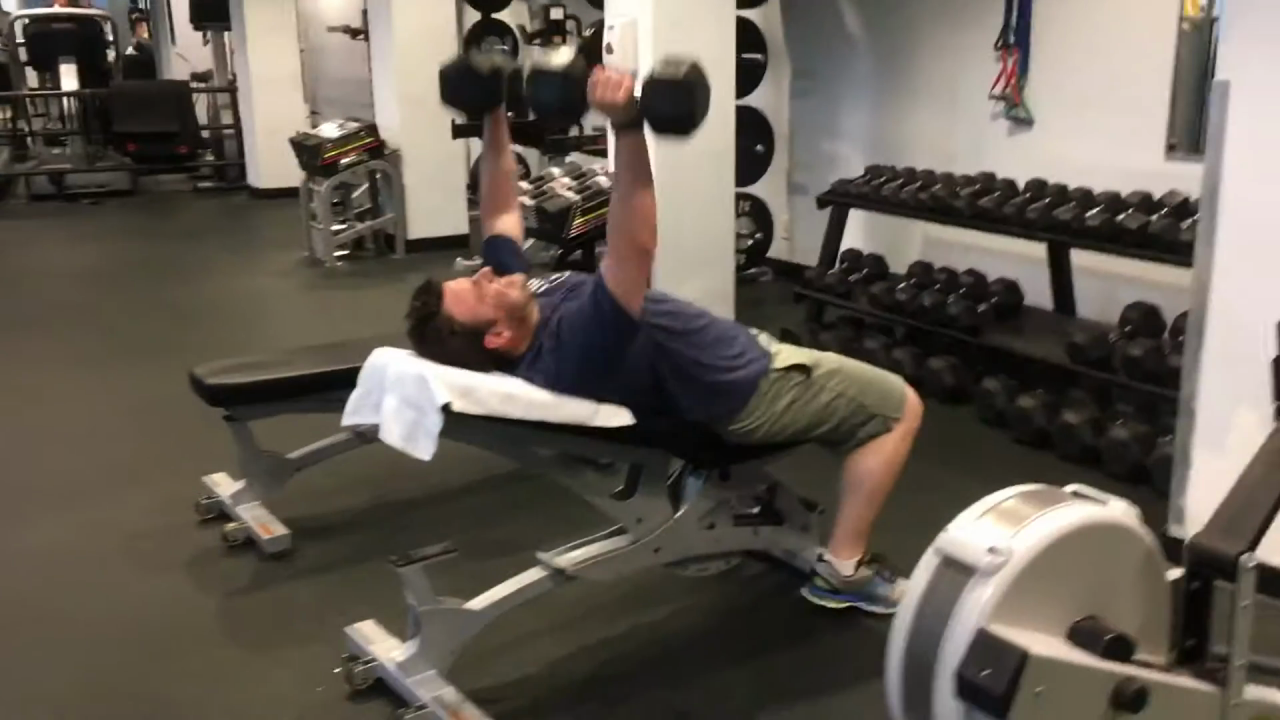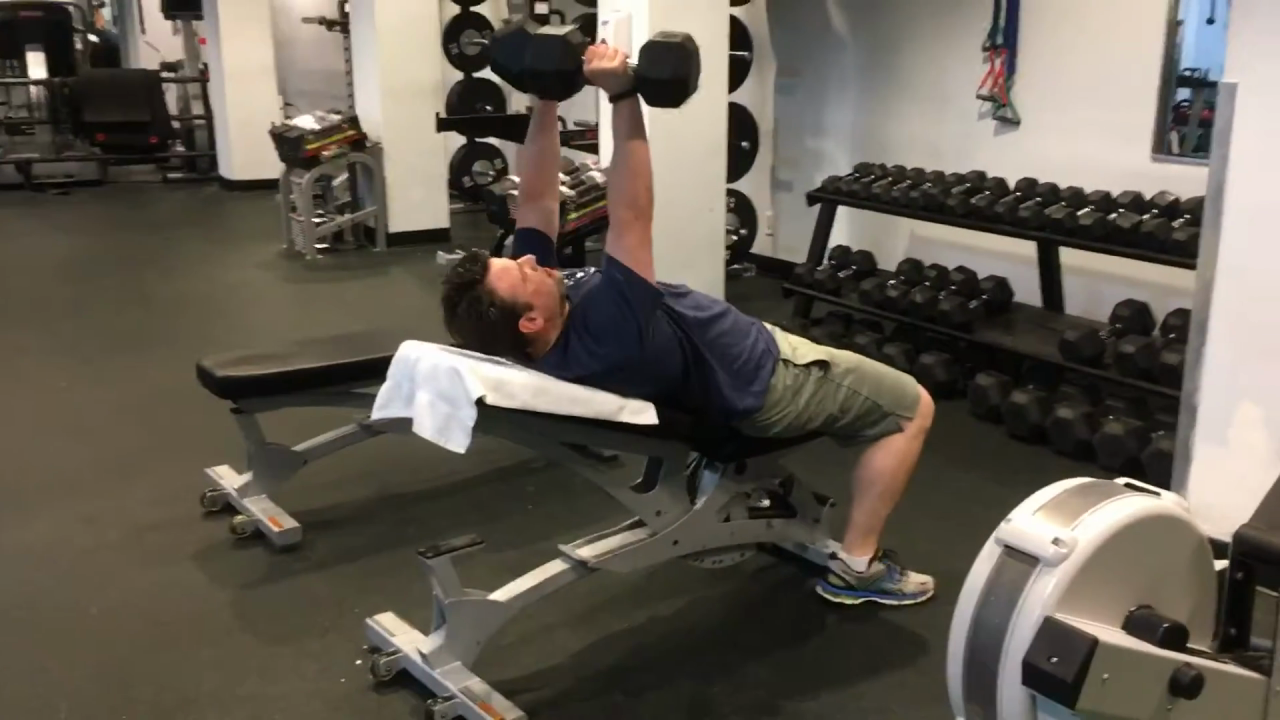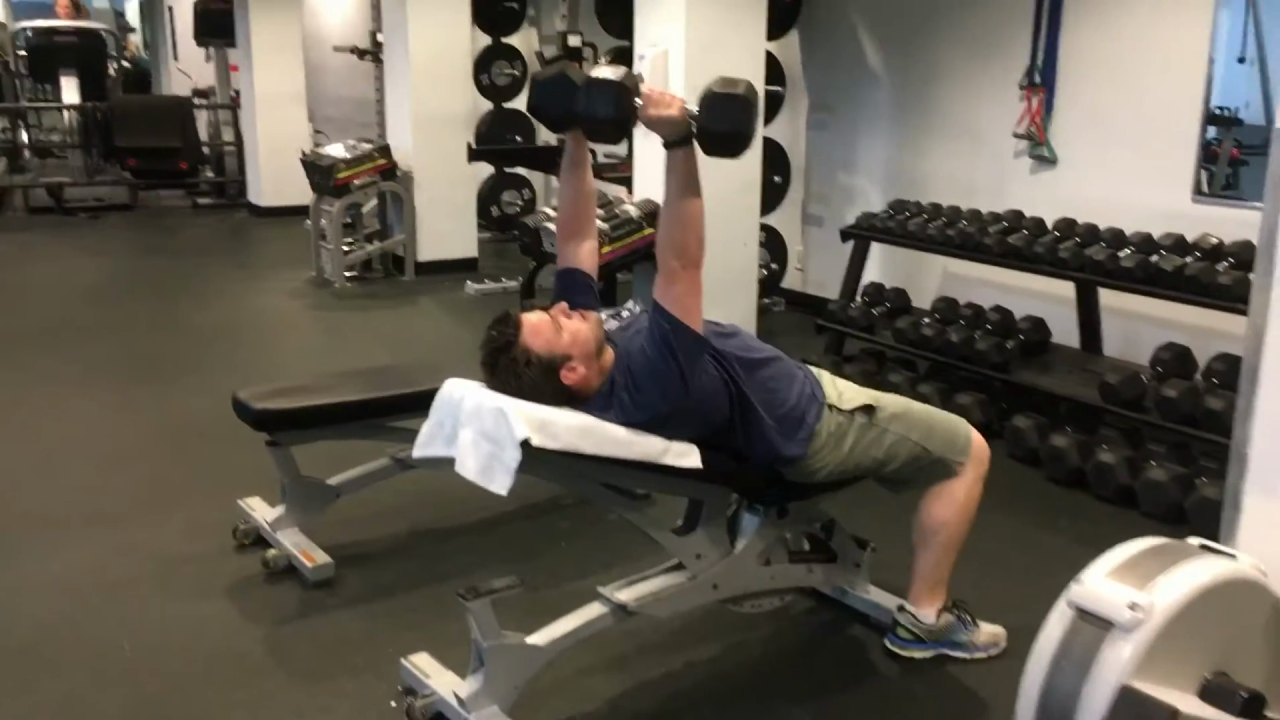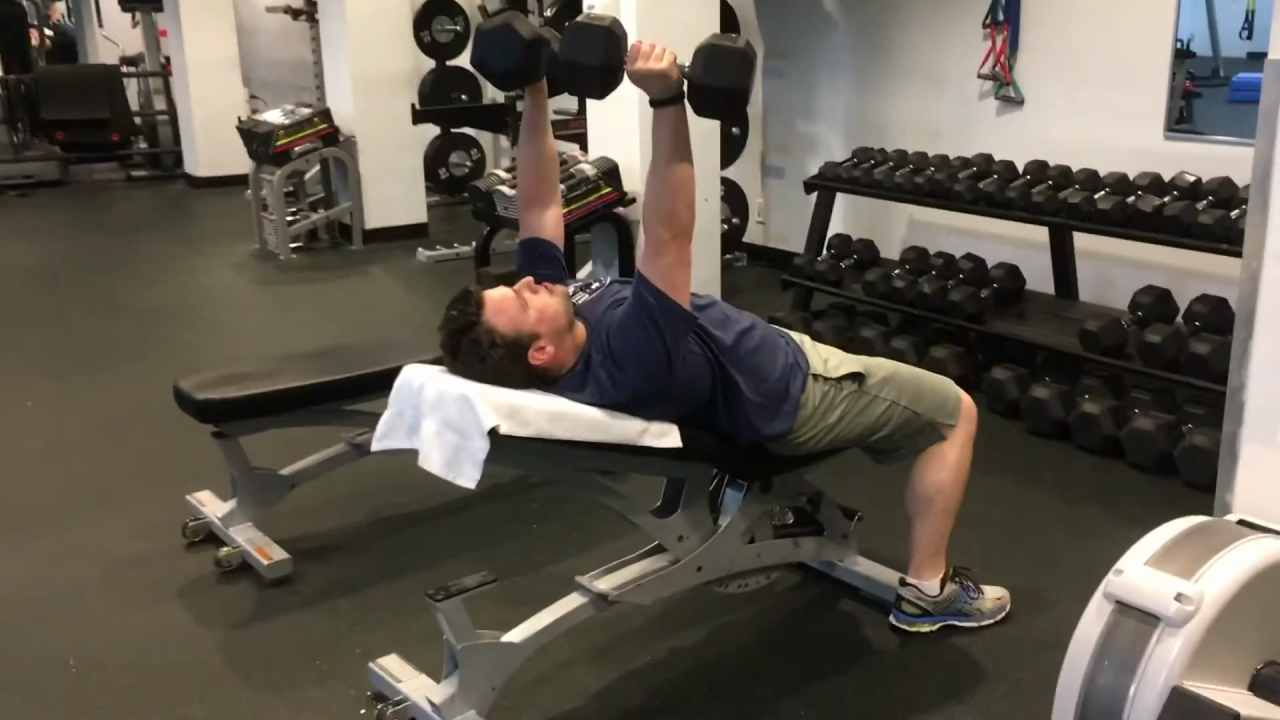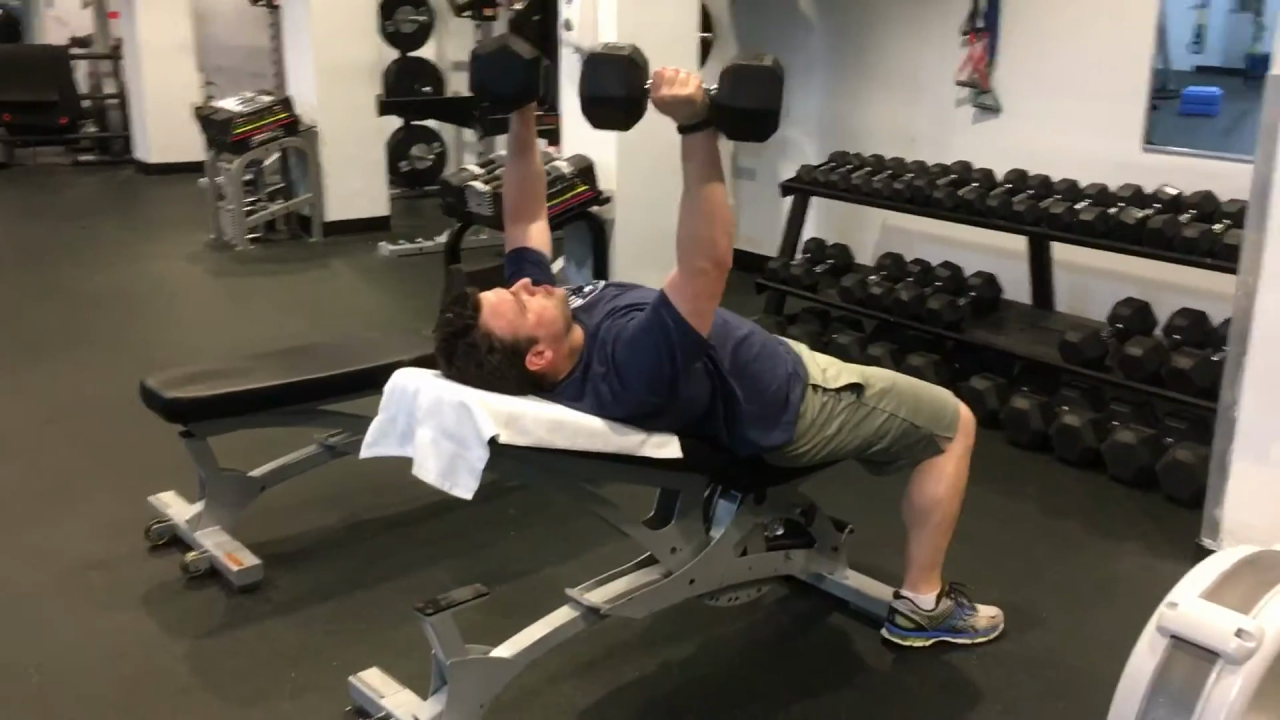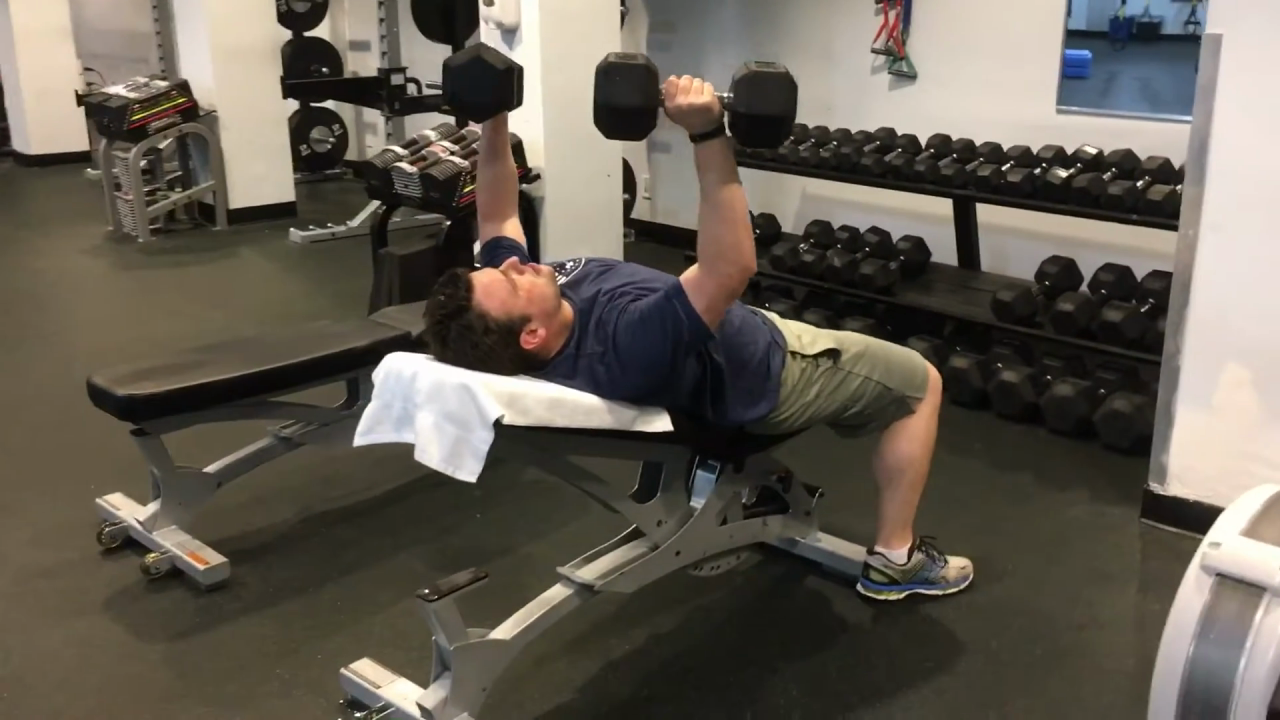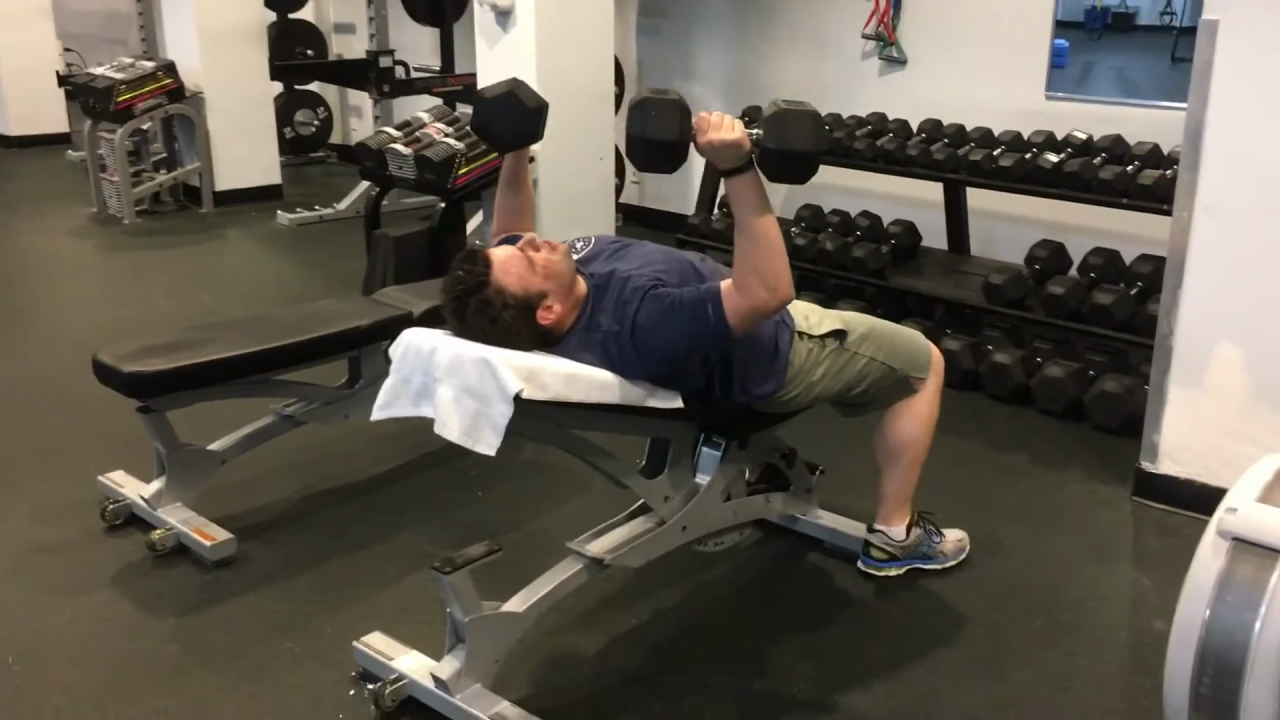
dt=0.7s
person 1, frame 1
left shoulder: (516, 312)
right shoulder: (573, 350)
left elbow: (500, 211)
right elbow: (633, 247)
left wrist: (494, 117)
right wrist: (627, 125)
left hip: (724, 358)
right hip: (744, 389)
right knee: (898, 408)
right ankle: (842, 570)
person 1, frame 2
left shoulder: (523, 294)
right shoulder: (606, 341)
left elbow: (537, 199)
right elbow: (631, 218)
left wrist: (546, 98)
right wrist: (622, 94)
right hip: (762, 381)
right knee: (912, 407)
right ankle: (856, 566)
person 1, frame 3
left shoulder: (581, 341)
right shoulder: (647, 390)
left elbow: (576, 239)
right elbow: (680, 266)
left wrist: (576, 137)
right wrist: (678, 141)
right hip: (807, 424)
right knee: (967, 451)
right ankle: (924, 617)
person 1, frame 4
left shoulder: (542, 303)
right shoulder: (624, 364)
left elbow: (539, 205)
right elbow: (668, 236)
left wrist: (535, 95)
right wrist: (666, 99)
right hip: (788, 393)
right knee: (956, 411)
right ankle: (927, 589)
person 1, frame 5
left shoulder: (527, 327)
right shoulder: (623, 374)
left elbow: (525, 221)
right elbow: (707, 265)
left wrist: (521, 114)
right wrist: (695, 125)
right hip: (785, 402)
right knee: (954, 423)
right ankle: (922, 603)
person 1, frame 6
left shoulder: (510, 306)
right shoulder: (618, 350)
left elbow: (495, 217)
right elbow: (730, 268)
left wrist: (493, 119)
right wrist: (708, 133)
left hip: (731, 342)
right hip: (763, 369)
right knee: (920, 383)
right ankle: (895, 559)
person 1, frame 7
left shoulder: (526, 298)
right shoulder: (632, 328)
left elbow: (509, 229)
right elbow: (768, 291)
left wrist: (516, 148)
right wrist: (737, 166)
left hip: (730, 328)
right hip: (772, 350)
right knee: (923, 363)
right ankle: (893, 536)
